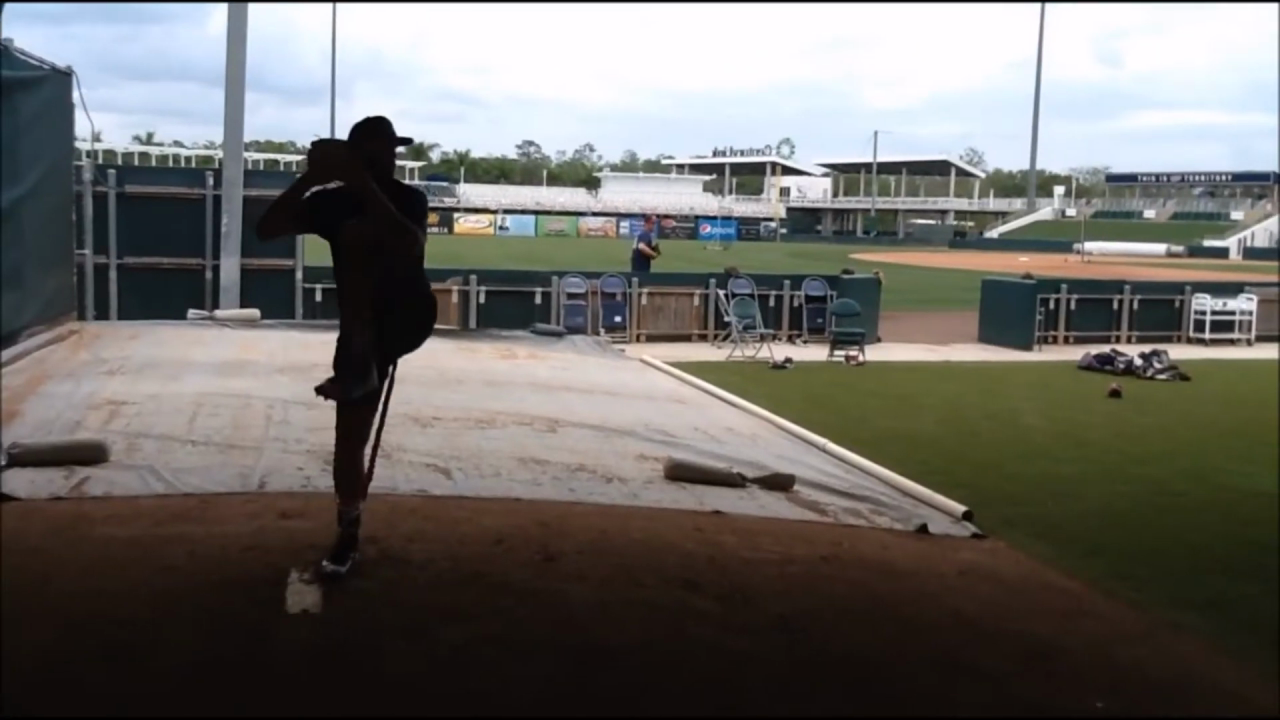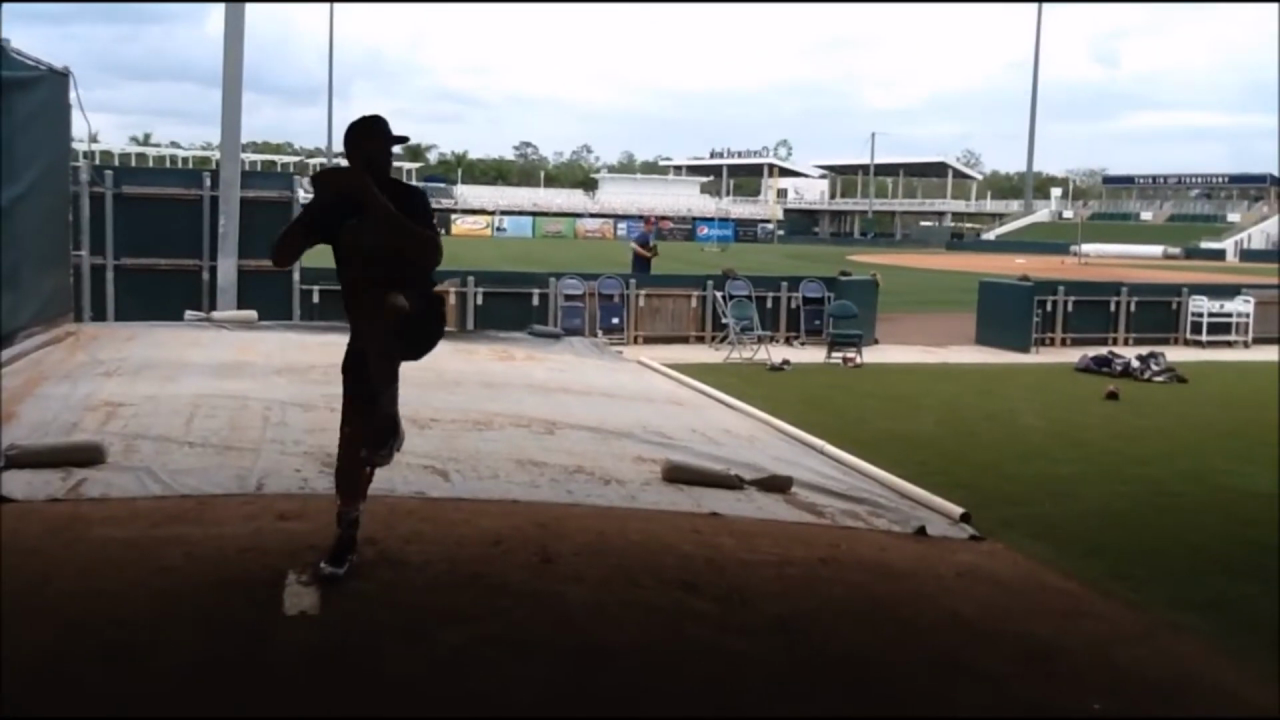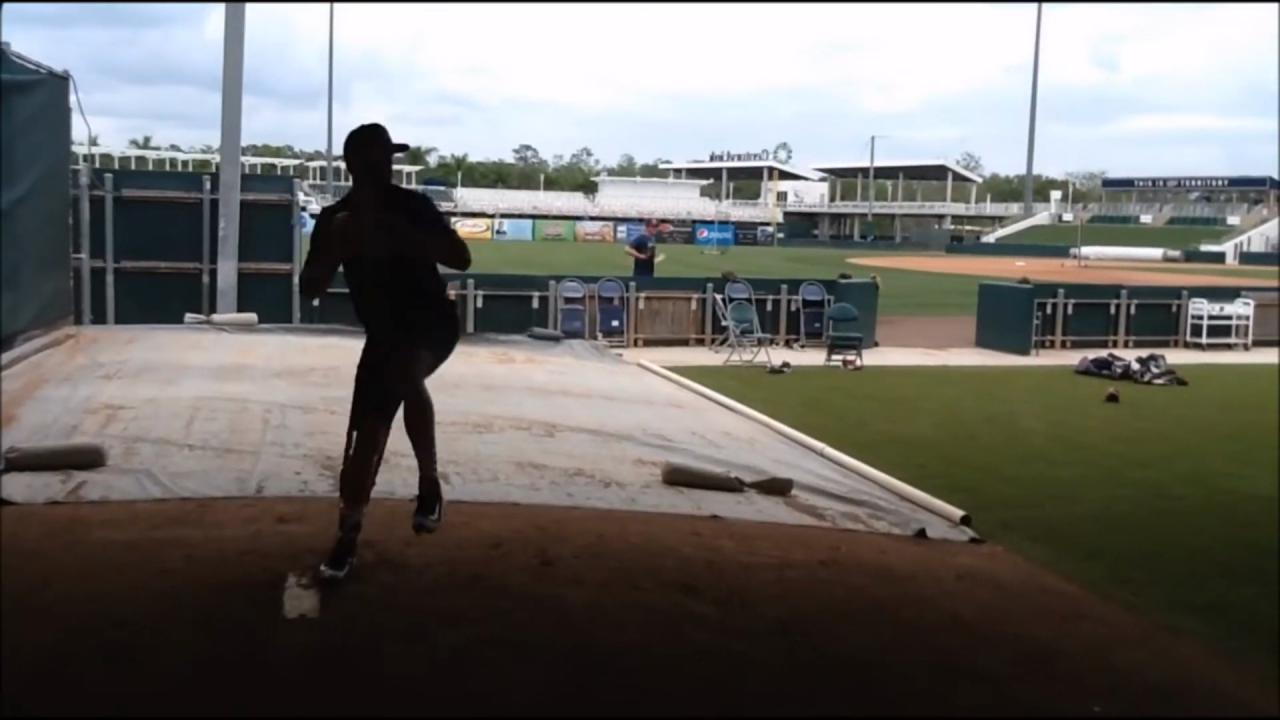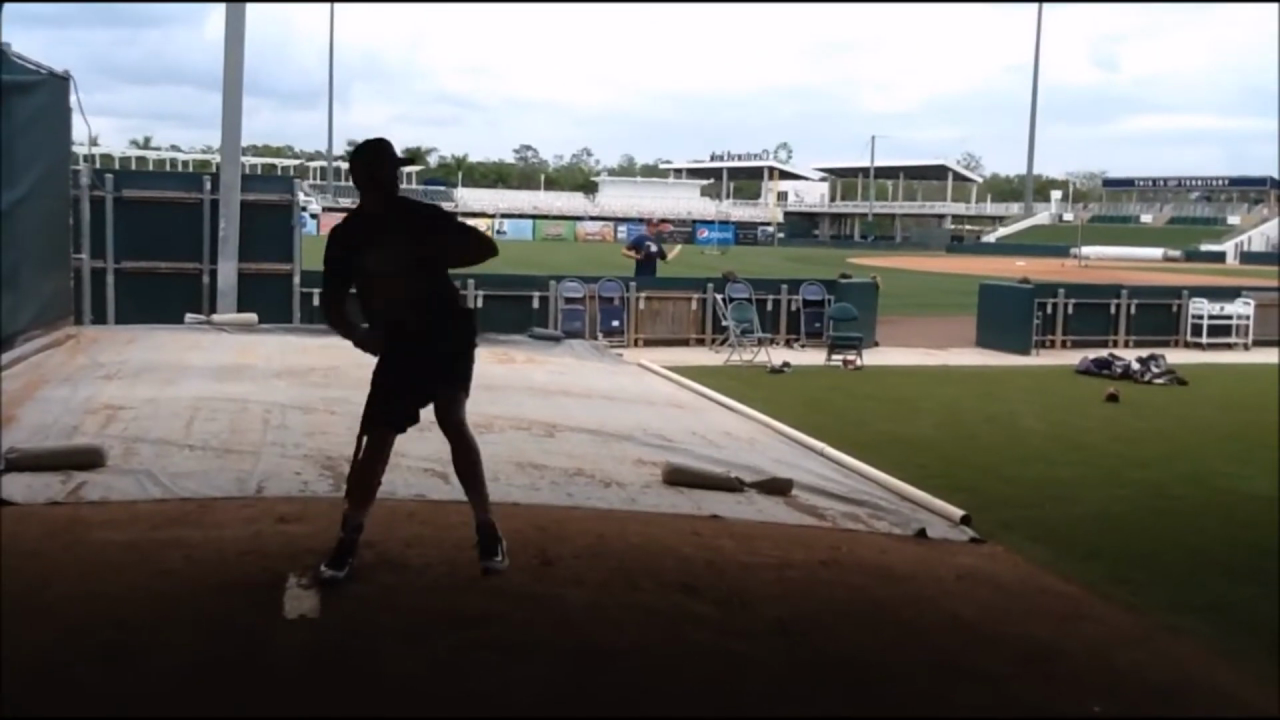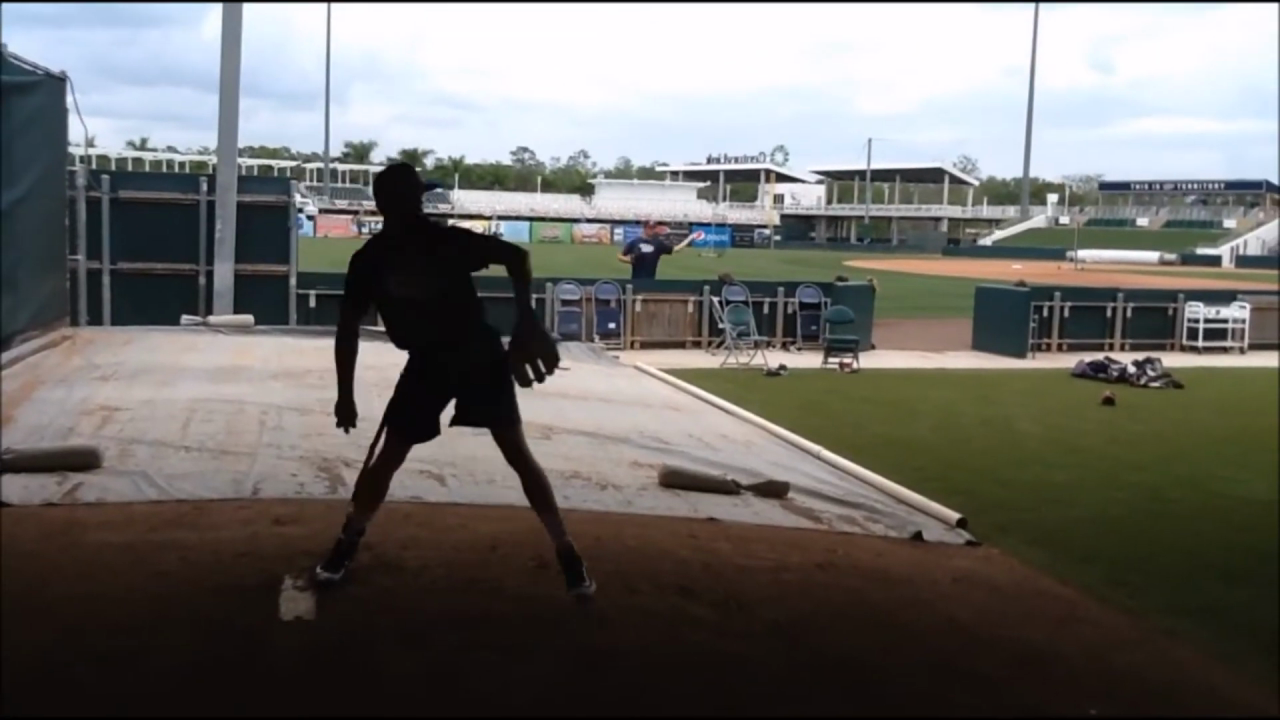
dt=0.1s
person 1, frame 1
left shoulder: (407, 198)
right shoulder: (330, 202)
left elbow: (413, 250)
right elbow: (266, 230)
left wrist: (365, 189)
right wrist: (307, 182)
left hip: (406, 313)
right hip: (361, 329)
left knee: (364, 274)
right knee: (349, 431)
left ankle: (360, 370)
right ankle: (348, 532)
person 1, frame 2
left shoulder: (409, 198)
right shoulder: (333, 205)
left elbow: (431, 255)
right elbow: (281, 257)
left wrist: (372, 198)
right wrist: (318, 203)
left hip: (418, 320)
right hip: (369, 332)
left knee: (380, 305)
right knee: (353, 434)
left ankle: (387, 422)
right ankle: (347, 532)
person 1, frame 3
left shoulder: (411, 205)
right shoulder: (334, 219)
left elbow: (460, 257)
right elbow: (309, 288)
left wrist: (390, 232)
right wrist: (335, 248)
left hip: (431, 322)
right hip: (383, 332)
left knee: (405, 368)
right knee: (365, 438)
left ankle: (429, 485)
right ankle: (347, 536)
person 1, frame 4
left shoulder: (422, 217)
right shoulder: (347, 236)
left elbow: (487, 248)
right elbow: (331, 306)
left wrist: (418, 274)
right wrist: (360, 336)
left hip: (448, 332)
right hip: (396, 341)
left knee: (451, 419)
right knee: (374, 442)
left ankle: (485, 525)
right ankle: (349, 537)
person 1, frame 5
left shoulder: (448, 241)
right shoulder: (369, 259)
left elbow: (515, 256)
right elbow: (348, 327)
left wrist: (526, 325)
right wrist: (345, 394)
left hip: (480, 354)
right hip: (426, 361)
left knee: (515, 450)
right knee: (391, 455)
left ankle: (565, 550)
right ankle: (348, 542)
